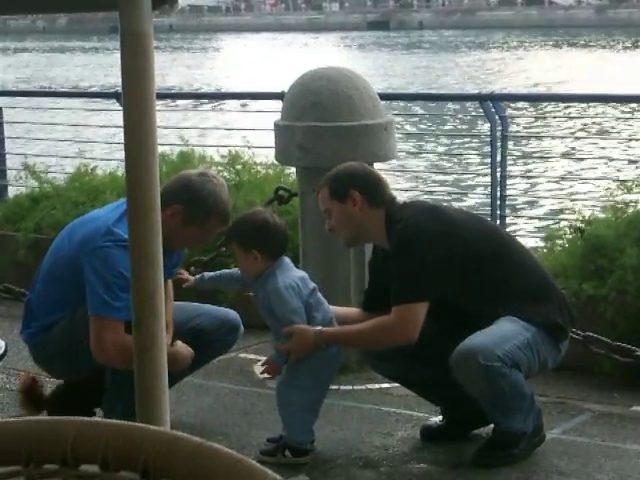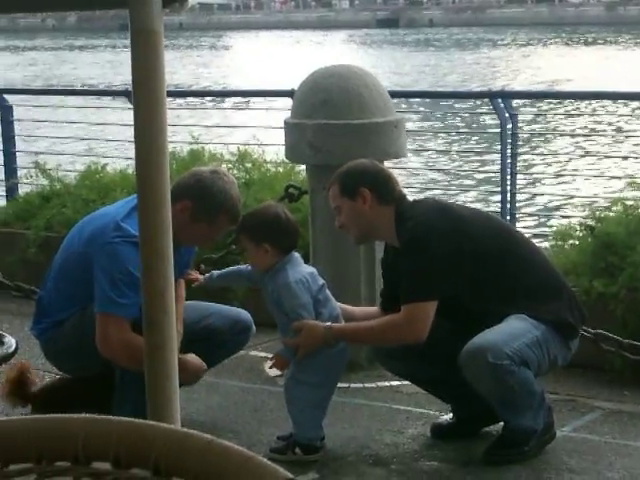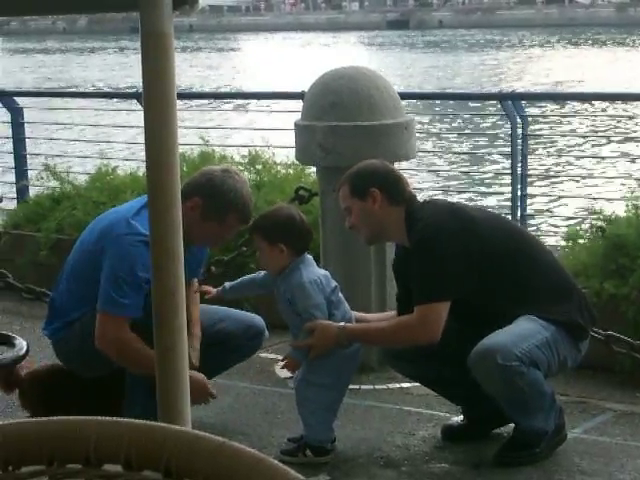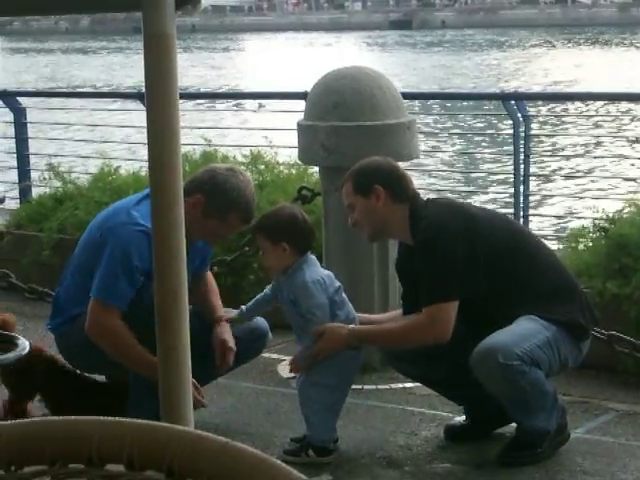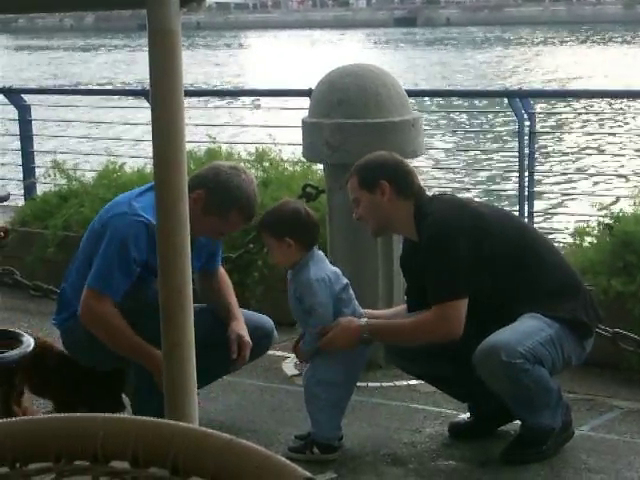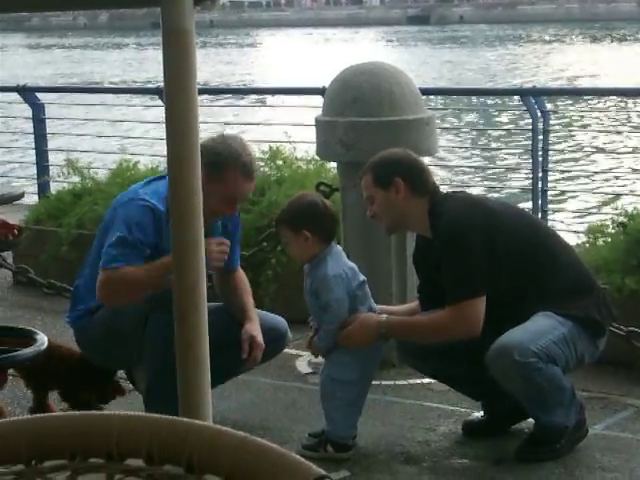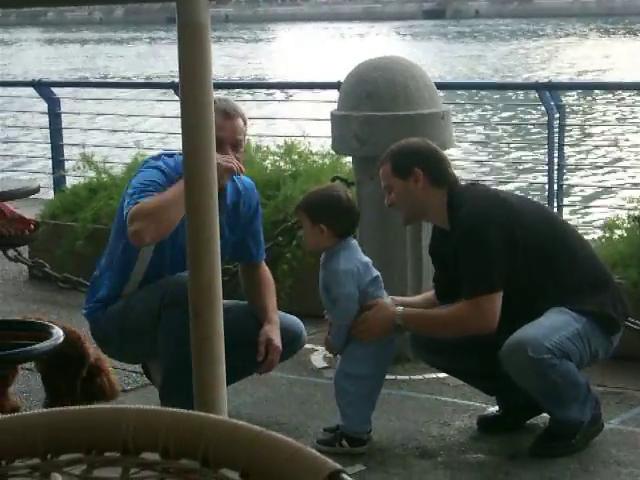
dt=0.3s
person 1, frame 1
left shoulder: (417, 230)
right shoulder: (388, 245)
left elbow: (404, 328)
right elbow: (372, 316)
left wrist: (320, 337)
left hip: (536, 323)
right hip: (476, 322)
left knee: (474, 357)
right knee: (378, 345)
left ankle: (523, 425)
right ankle: (466, 408)
person 1, frame 2
left shoulder: (427, 228)
right shoulder: (400, 241)
left elbow: (413, 327)
right elbow: (390, 315)
left wrist: (329, 334)
left hip: (545, 320)
right hip: (485, 319)
left knee: (484, 355)
right knee: (388, 342)
left ankle: (533, 422)
right ankle: (476, 406)
person 1, frame 3
left shoulder: (437, 228)
right shoulder: (411, 243)
left elbow: (426, 328)
right elbow: (409, 318)
left wrist: (343, 333)
left hip: (555, 321)
right hip: (497, 321)
left knee: (492, 356)
right knee: (399, 346)
left ankle: (544, 424)
right ankle: (486, 408)
person 1, frame 4
left shoulder: (441, 227)
right shoulder: (413, 243)
left elbow: (436, 327)
right elbow: (416, 317)
left wrist: (352, 336)
right wrist: (352, 320)
left hip: (556, 321)
right hip: (495, 321)
left knee: (495, 356)
right knee: (398, 344)
left ankle: (547, 423)
right ankle: (488, 407)
person 1, frame 5
left shoulder: (446, 224)
right shoulder: (418, 240)
left elbow: (447, 324)
right elbow: (420, 313)
left wrist: (363, 331)
right wrist: (358, 317)
left hip: (560, 318)
right hip: (502, 319)
left knee: (497, 354)
right knee: (401, 343)
left ankle: (551, 421)
right ankle: (492, 405)
person 1, frame 6
left shoulder: (462, 221)
right shoulder: (430, 237)
left elbow: (466, 321)
right elbow: (433, 309)
left wrist: (382, 326)
right wrist: (373, 313)
left hip: (573, 317)
right hip: (512, 316)
left knee: (511, 353)
right knee: (414, 342)
left ankle: (566, 418)
right ankle: (505, 403)
person 1, frame 7
left shoulder: (480, 215)
right shoulder: (447, 229)
left elbow: (482, 317)
right elbow: (447, 300)
left wrist: (397, 318)
right wrist: (388, 304)
left hip: (587, 312)
right hip: (529, 311)
left knee: (525, 349)
right knee: (427, 339)
left ankle: (580, 414)
right ankle: (520, 398)
person 2, frame 1
left shoulder: (168, 226)
right shoulder: (113, 245)
left elbow: (163, 281)
right elbow: (107, 347)
left wrist: (167, 336)
right wrist: (171, 357)
left hip: (112, 319)
left knee: (226, 325)
right ankle: (122, 420)
person 2, frame 2
left shoulder: (178, 223)
right shoulder: (124, 241)
left elbow: (177, 280)
right elbow: (110, 342)
left wrist: (174, 336)
right wrist: (180, 365)
left hip: (126, 318)
left knee: (237, 325)
right ankle: (130, 417)
person 2, frame 3
left shoulder: (193, 224)
right shoulder: (133, 239)
left elbow: (189, 282)
right elbow: (110, 339)
left wrist: (193, 338)
left hip: (143, 323)
left knee: (250, 331)
left ankle: (151, 388)
right ankle: (142, 419)
person 2, frame 4
left shoulder: (197, 220)
right shoulder: (134, 230)
left elbow: (199, 277)
right elbow: (99, 323)
left wrist: (221, 323)
left hip: (148, 325)
left knee: (253, 334)
left ankle: (159, 391)
right ankle: (145, 419)
person 2, frame 5
left shoulder: (204, 217)
right shoulder: (134, 222)
left elbow: (211, 274)
right elbow: (92, 310)
left wrist: (236, 320)
right wrist: (157, 363)
left hip: (151, 322)
left knee: (260, 332)
left ankle: (164, 390)
right ankle: (150, 415)
person 2, frame 6
left shoulder: (223, 212)
right shoulder: (143, 207)
left elbow: (230, 272)
right elbow: (108, 291)
left wrist: (250, 321)
left hip: (168, 325)
left knee: (275, 332)
right knee: (174, 294)
left ankle: (176, 390)
right ankle: (163, 413)
person 2, frame 7
left shoulder: (243, 191)
right shoulder: (157, 173)
left elbow: (254, 267)
right elbow: (140, 232)
left wrist: (271, 323)
left hip: (185, 315)
right hip: (118, 317)
left knee: (290, 333)
right knee: (188, 286)
left ankle: (191, 380)
right ankle: (178, 409)
person 3, frame 1
left shoulder: (281, 286)
right shoulder: (267, 272)
right elbow: (233, 278)
left wrist: (278, 359)
right wrist: (198, 280)
left hip: (317, 347)
left knee: (293, 392)
right knee: (290, 390)
left ankle: (298, 446)
right ankle: (298, 436)
person 3, frame 2
left shoulder: (290, 281)
right shoulder: (274, 269)
right elbow: (243, 274)
left wrist: (287, 353)
right wrist: (208, 279)
left hip: (323, 344)
left knee: (300, 388)
right knee: (298, 387)
left ankle: (307, 444)
right ankle: (309, 433)
person 3, frame 3
left shoulder: (304, 281)
right shoulder: (285, 272)
right elbow: (257, 282)
left wrist: (298, 354)
right wrist: (222, 291)
left hip: (336, 347)
left knee: (311, 390)
right knee: (307, 388)
left ankle: (318, 446)
right ankle: (319, 435)
person 3, frame 4
left shoulder: (306, 281)
right shoulder: (289, 274)
left elbow: (321, 323)
right elbow: (272, 295)
left wrist: (304, 355)
right wrist: (243, 314)
left knee: (315, 389)
right knee: (311, 388)
left ankle: (321, 445)
right ankle: (321, 435)
person 3, frame 5
left shoulder: (313, 278)
right shoulder: (303, 267)
left elbow: (323, 320)
left wrist: (306, 348)
right wrist: (302, 338)
left knee: (320, 386)
right knee: (315, 384)
left ankle: (325, 442)
right ankle: (326, 432)
person 3, frame 6
left shoulder: (330, 273)
right shoulder: (323, 260)
left elbow: (338, 314)
left wrist: (321, 344)
right wrist: (317, 331)
left knee: (336, 385)
right knee: (335, 384)
left ankle: (339, 441)
right ankle: (340, 430)
person 3, frame 7
left shoulder: (342, 267)
right shoulder: (341, 252)
left elbow: (348, 309)
left wrist: (335, 341)
right wrist: (332, 329)
left knee: (350, 381)
right knee: (354, 381)
left ankle: (354, 436)
right ankle: (356, 425)
